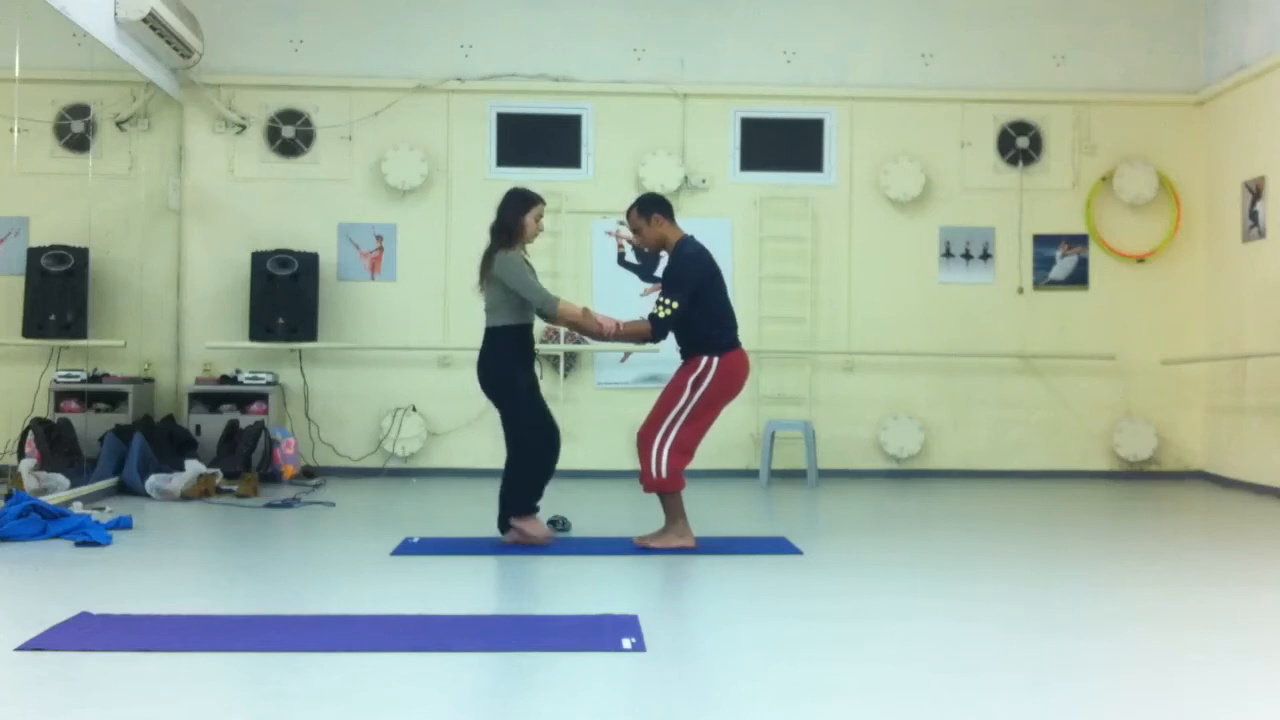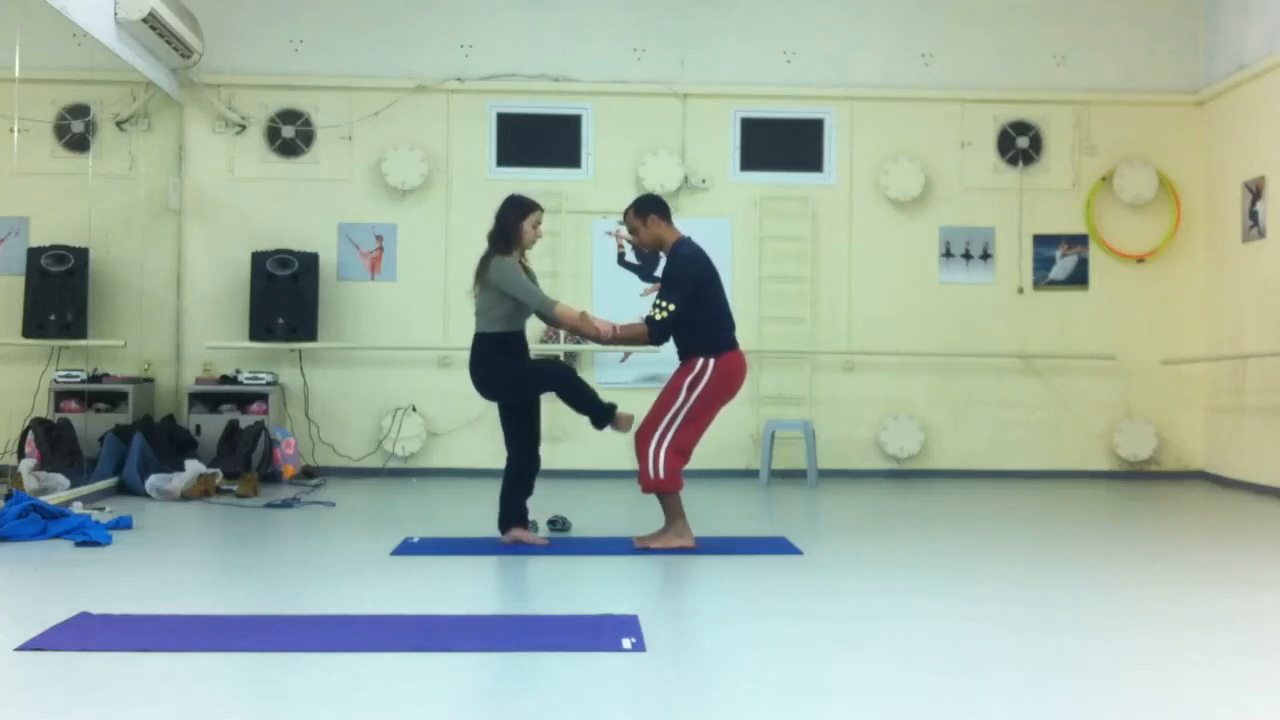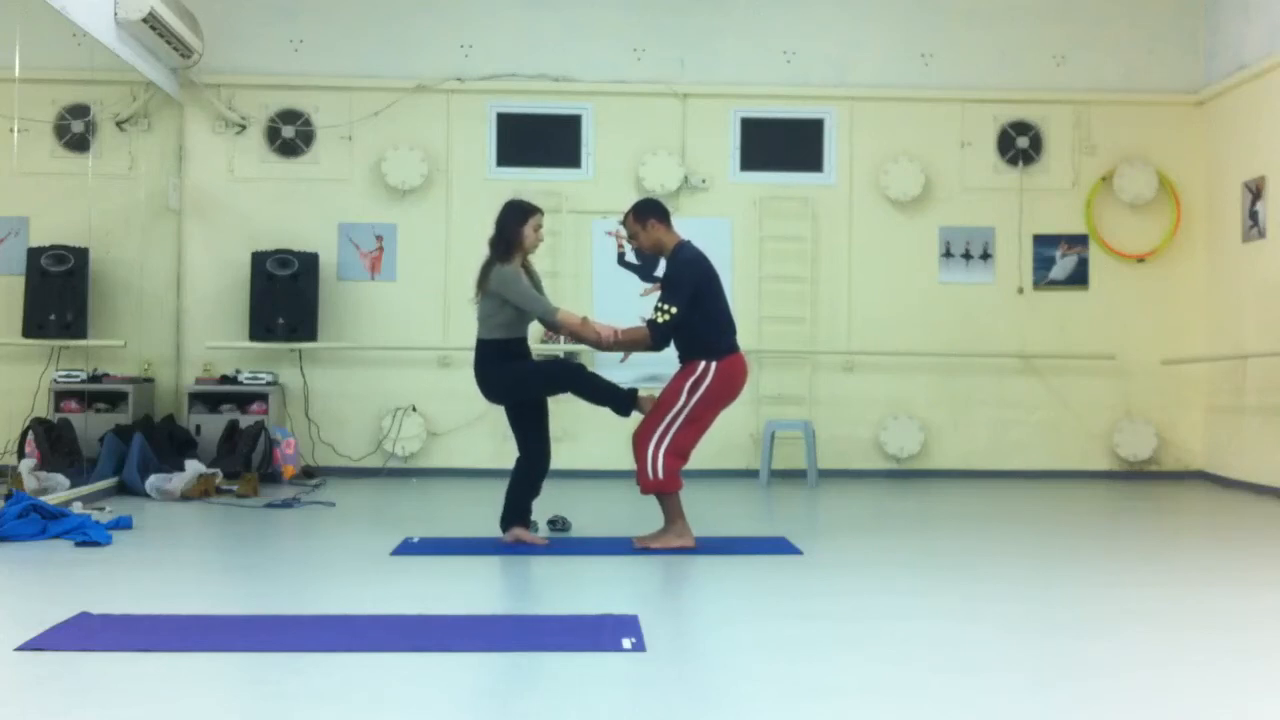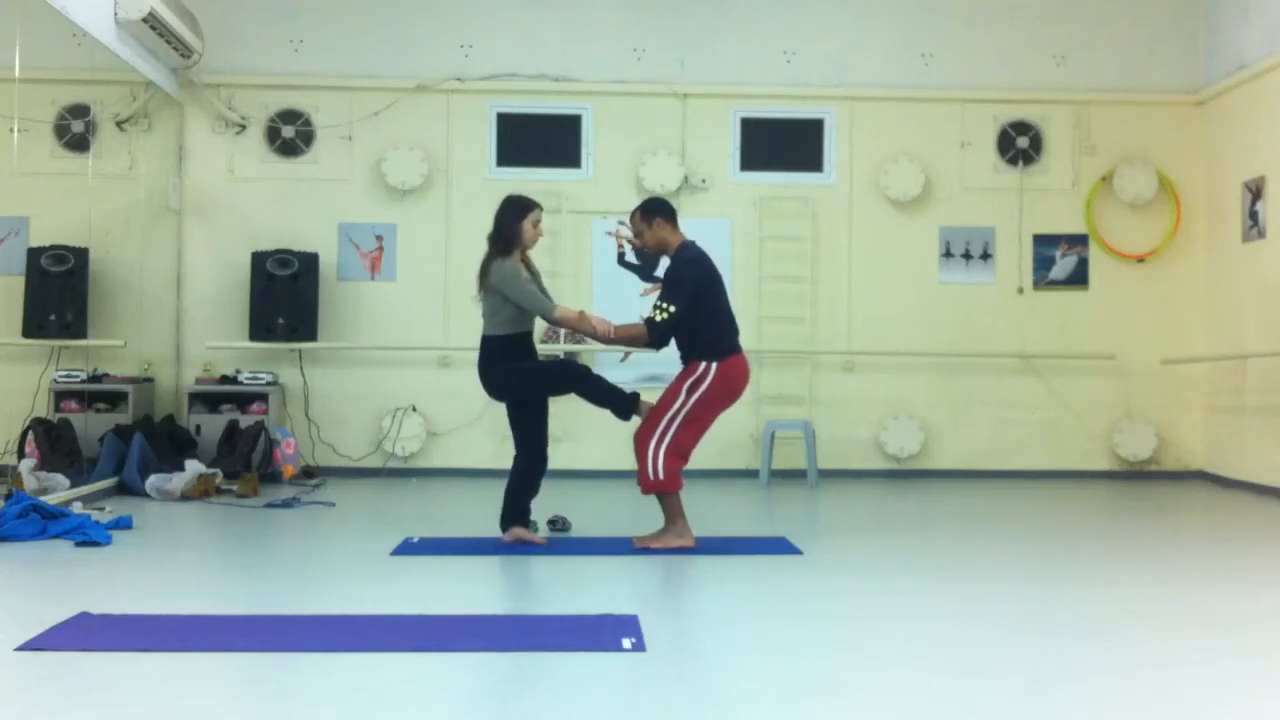
dt=0.7s
person 1, frame 1
left shoulder: (687, 259)
right shoulder: (685, 257)
left elbow: (659, 325)
right elbow: (663, 326)
left wrist: (610, 329)
right wrist: (613, 330)
left hip: (715, 365)
right hip: (710, 363)
left knee: (658, 442)
right knee: (656, 440)
left ankle: (679, 530)
right ankle: (675, 527)
person 1, frame 2
left shoulder: (684, 260)
right shoulder: (684, 257)
left elbow: (657, 329)
right elbow: (661, 329)
left wrist: (610, 333)
right wrist: (614, 335)
left hip: (712, 366)
right hip: (709, 364)
left knee: (656, 442)
right knee: (655, 441)
left ankle: (679, 530)
right ankle: (674, 527)
person 1, frame 3
left shoulder: (685, 263)
right shoulder: (684, 261)
left elbow: (658, 333)
right elbow: (661, 336)
left wrist: (608, 337)
right wrist: (613, 341)
left hip: (714, 369)
right hip: (710, 367)
left knee: (654, 442)
right knee: (654, 441)
left ankle: (678, 530)
right ankle: (674, 528)
person 1, frame 4
left shoulder: (687, 264)
right shoulder: (688, 260)
left elbow: (656, 331)
right elbow: (661, 333)
left wrist: (606, 332)
right wrist: (612, 334)
left hip: (715, 370)
right hip: (715, 367)
left knee: (655, 442)
right knee: (655, 441)
left ankle: (679, 530)
right ankle: (675, 527)
person 2, frame 1
left shoulder: (518, 261)
right shoulder: (504, 260)
left elbow: (543, 310)
right elbow: (544, 300)
left wrist: (585, 324)
right wrist: (591, 317)
left hip: (516, 359)
right hip: (500, 360)
left knee: (524, 444)
right knee: (544, 435)
left ankle: (512, 524)
right ankle: (521, 512)
person 2, frame 2
left shoulder: (520, 266)
right shoulder: (499, 265)
left elbow: (546, 313)
right elbow: (542, 303)
left wrist: (586, 327)
right wrist: (588, 320)
left hip: (513, 360)
right hip: (491, 363)
left knee: (525, 450)
right knee: (558, 373)
left ankle: (513, 524)
right ankle: (607, 417)
person 2, frame 3
left shoulder: (526, 272)
right shoulder: (500, 273)
left elbow: (549, 320)
right elbow: (545, 310)
left wrist: (586, 333)
right wrist: (590, 325)
left hip: (518, 364)
right hip: (496, 367)
left knee: (537, 451)
right knee: (567, 372)
left ankle: (514, 524)
right ankle: (635, 402)
person 2, frame 4
left shoulder: (526, 267)
right shoulder: (501, 268)
left elbow: (549, 312)
right elbow: (543, 307)
left wrist: (586, 326)
right wrist: (588, 319)
left hip: (522, 361)
right hip: (500, 365)
left knee: (533, 451)
right knee: (571, 374)
left ankle: (514, 524)
right ankle: (637, 407)
